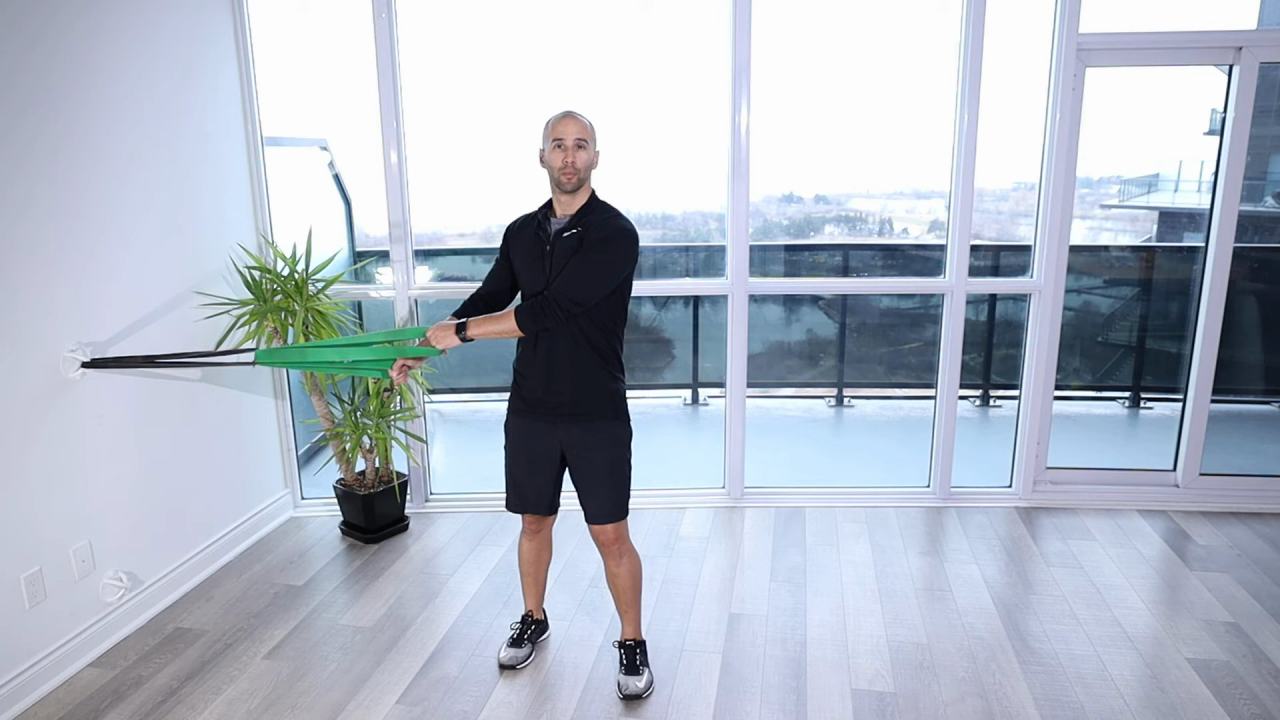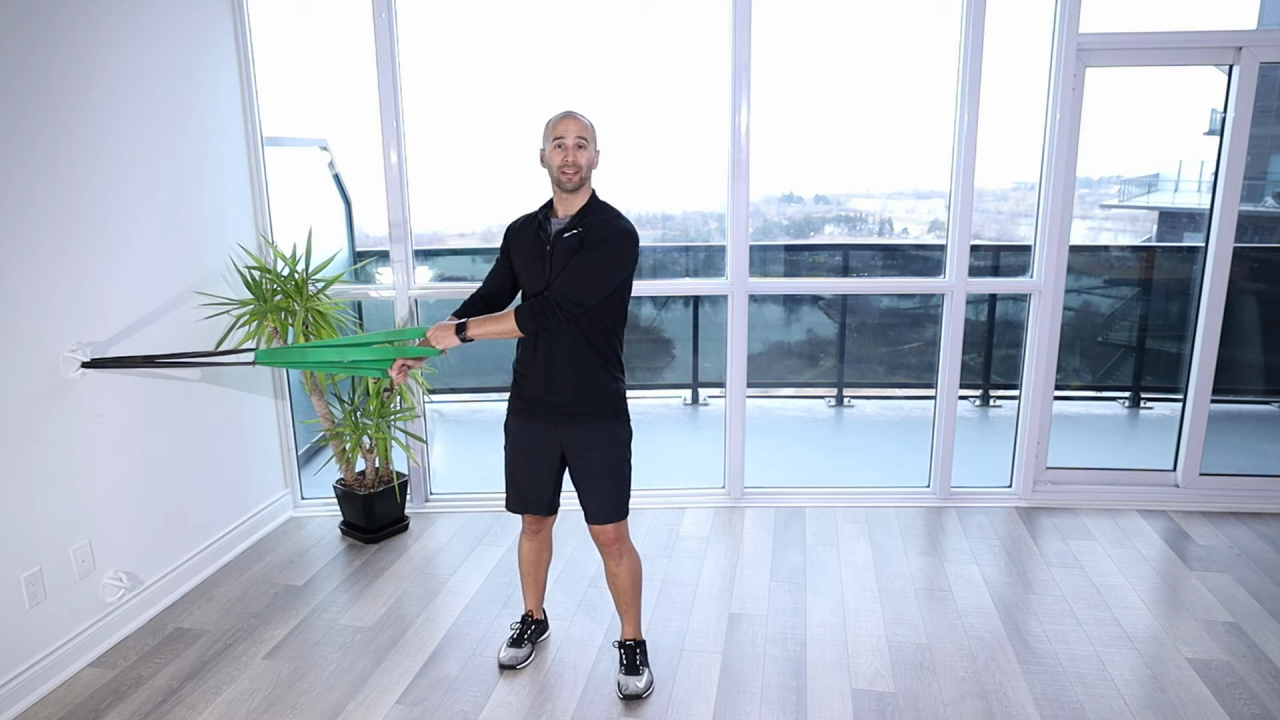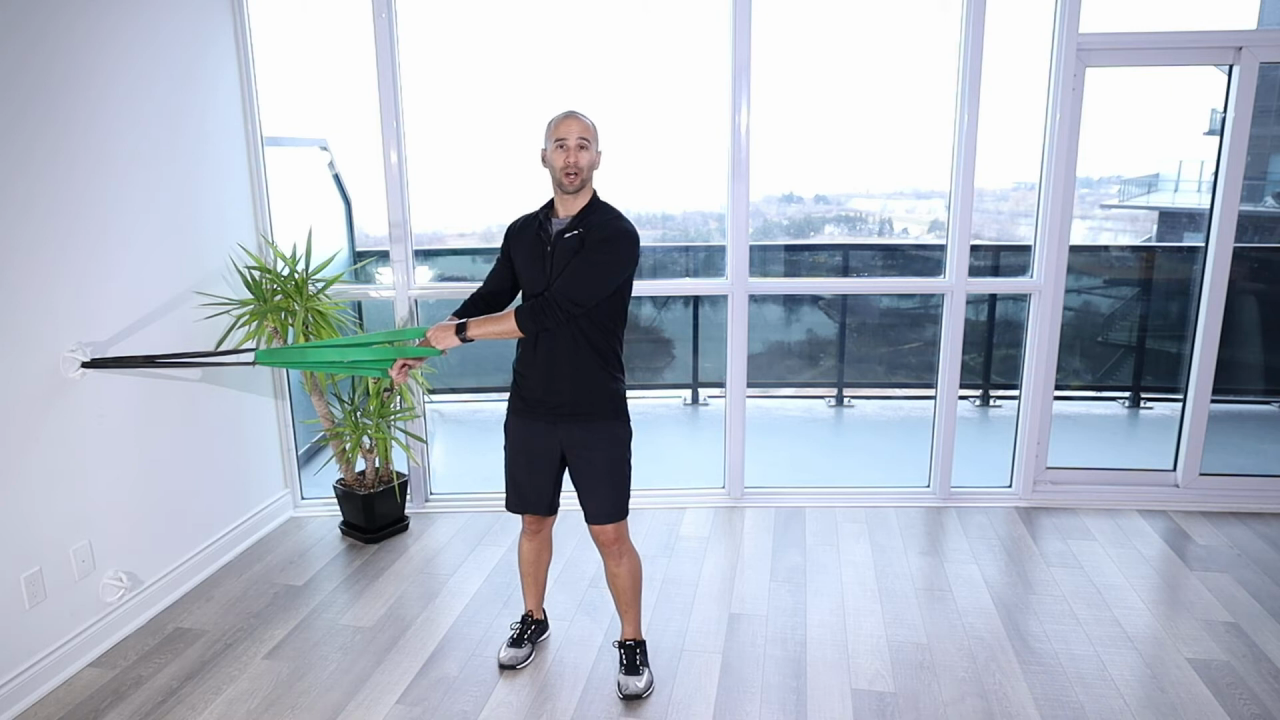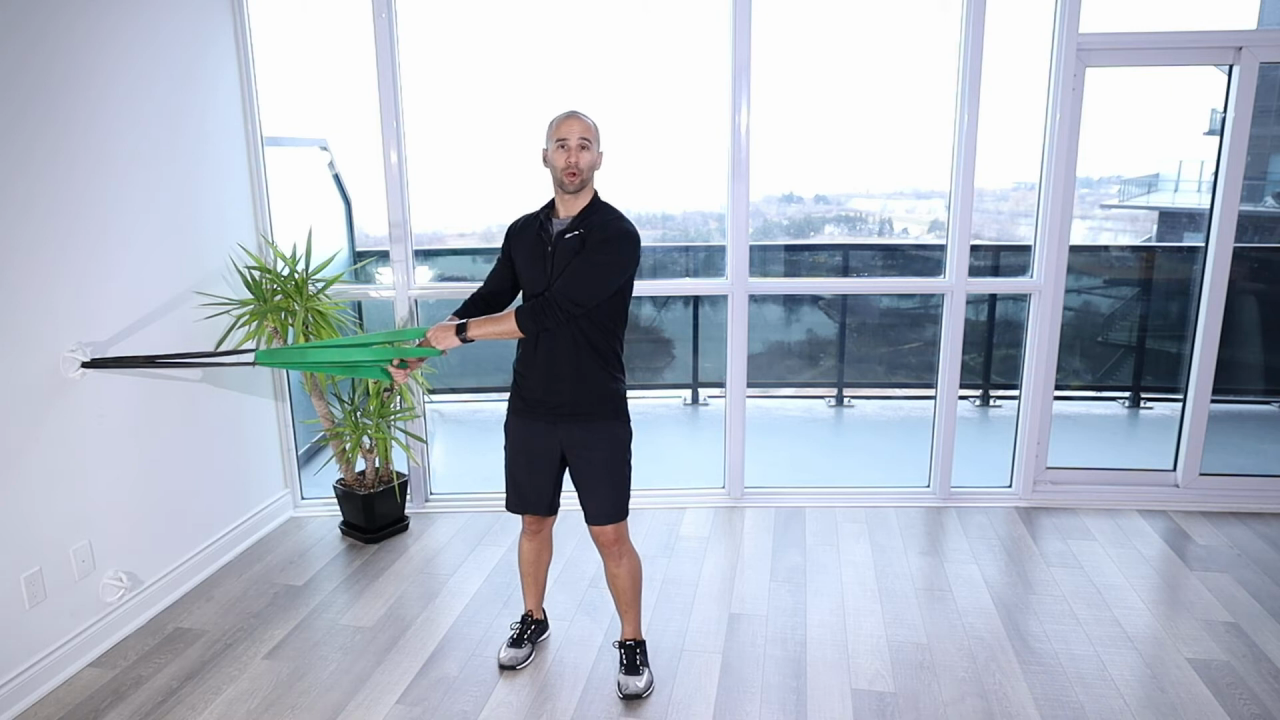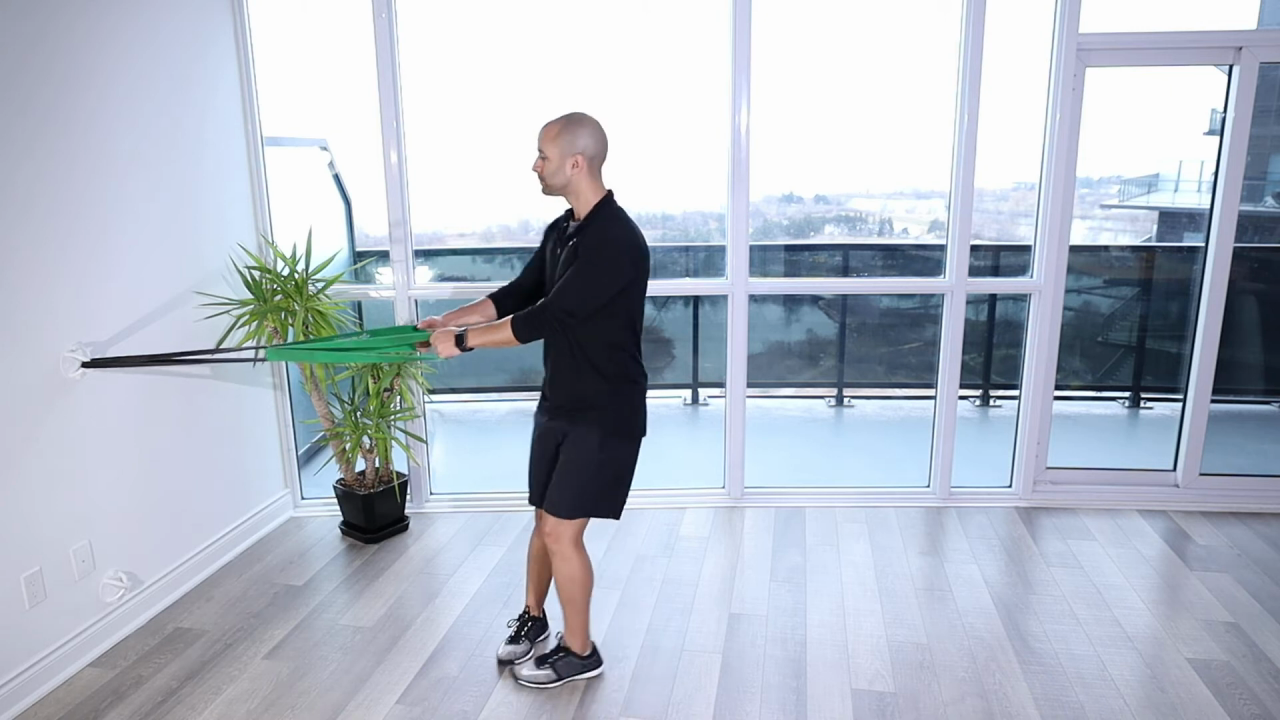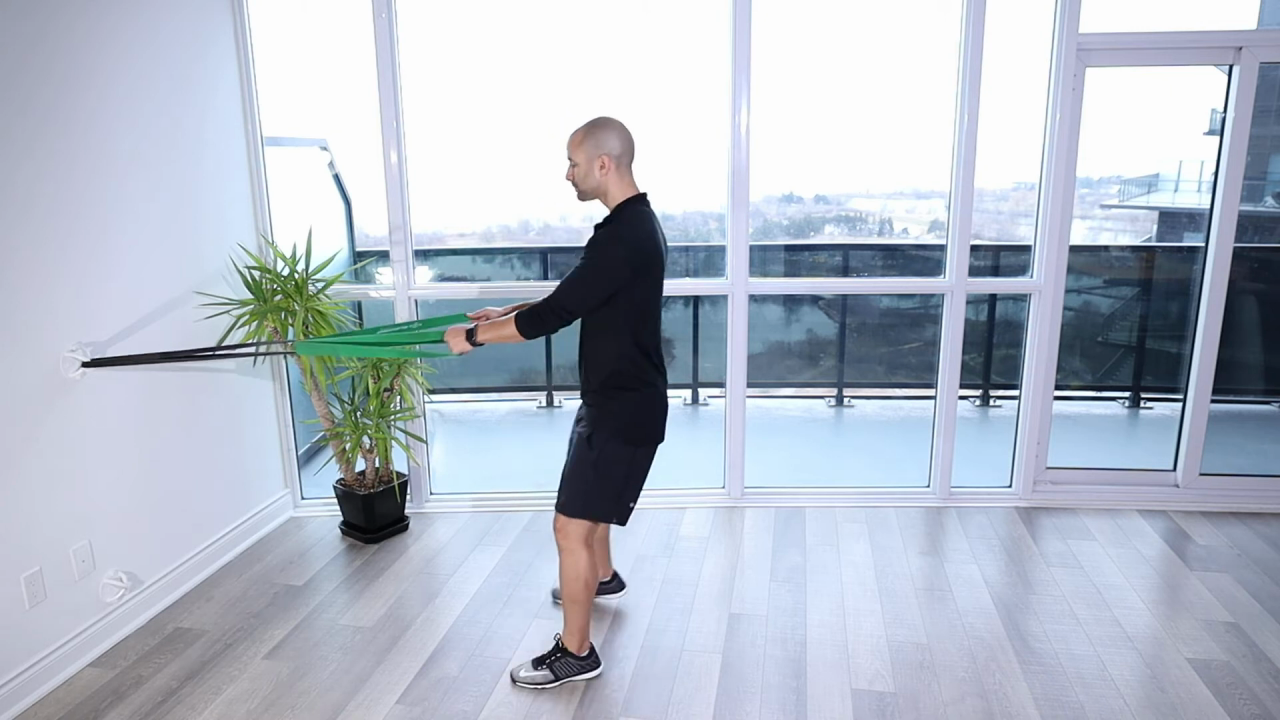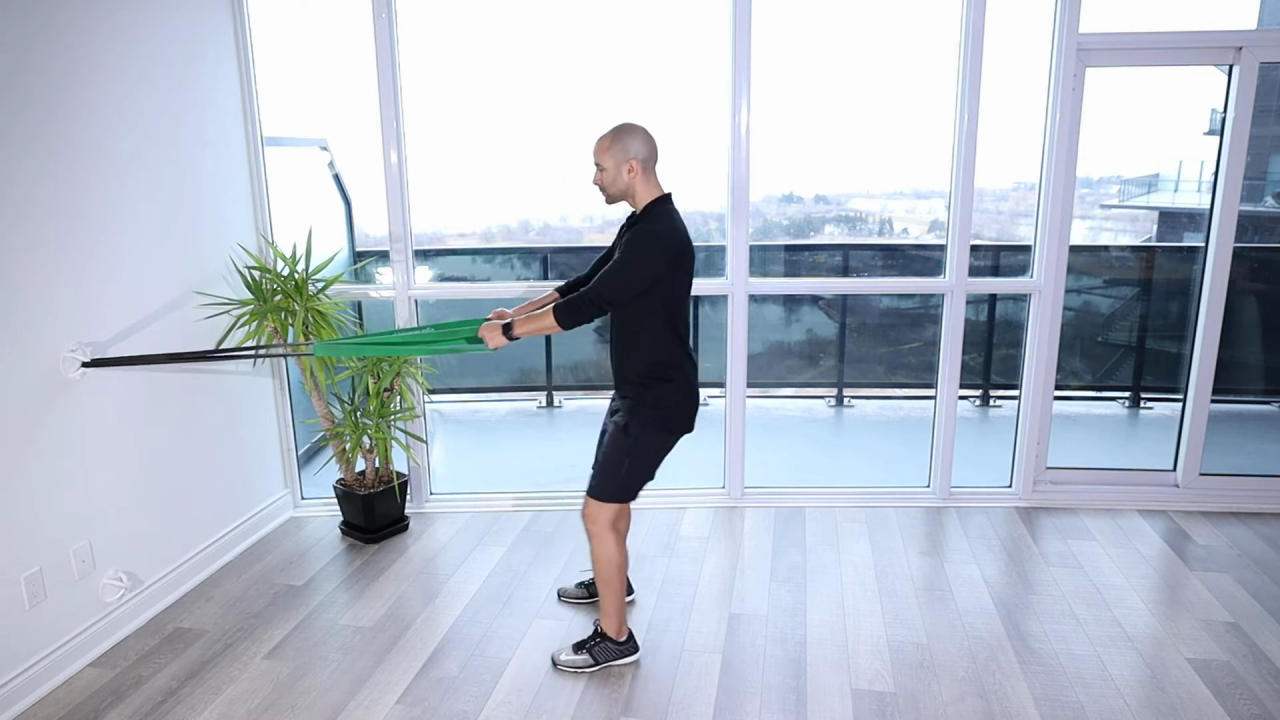
dt=0.4s
person 1, frame 1
left shoulder: (614, 233)
right shoulder: (521, 233)
left elbow: (550, 310)
right elbow: (488, 298)
left wrist: (462, 331)
right wrist: (422, 350)
left hip: (597, 416)
right hip: (531, 411)
left knee: (611, 536)
right knee: (534, 522)
left ankle: (632, 643)
right ankle: (533, 620)
person 1, frame 2
left shoulder: (614, 233)
right shoulder: (521, 232)
left elbow: (550, 309)
right elbow: (488, 298)
left wrist: (462, 331)
right wrist: (422, 350)
left hip: (597, 416)
right hip: (531, 412)
left knee: (611, 536)
right knee: (534, 522)
left ankle: (632, 644)
right ankle: (533, 619)
person 1, frame 3
left shoulder: (615, 234)
right shoulder: (522, 233)
left elbow: (550, 311)
right elbow: (488, 298)
left wrist: (460, 331)
right wrist: (426, 348)
left hip: (597, 415)
right hip: (531, 410)
left knee: (611, 536)
right knee: (534, 522)
left ankle: (632, 644)
right ankle: (533, 620)
person 1, frame 4
left shoulder: (616, 234)
right shoulder: (523, 232)
left elbow: (550, 311)
right elbow: (489, 298)
left wrist: (461, 332)
right wrist: (426, 347)
left hip: (597, 414)
right hip: (531, 410)
left knee: (611, 537)
right knee: (534, 522)
left ankle: (632, 644)
right ankle: (533, 619)
person 1, frame 5
left shoulder: (618, 240)
right shoulder: (560, 230)
left elbow: (547, 318)
right elbow: (520, 293)
left wrist: (463, 340)
right wrist: (449, 320)
left hip: (607, 414)
right hip: (559, 405)
left knee: (560, 530)
right knee: (546, 519)
left ankle: (579, 650)
right ankle: (532, 618)
person 1, frame 6
left shoulder: (623, 238)
right shoulder: (631, 225)
left elbow: (557, 313)
right elbow: (571, 296)
left wrist: (475, 336)
right wrist: (502, 313)
left hip: (624, 409)
right hip: (610, 398)
left knee: (571, 526)
right knee: (582, 506)
left ankle: (576, 652)
right ankle: (603, 577)
person 1, frame 7
left shoulder: (659, 235)
right shoulder: (641, 226)
left elbow: (591, 304)
right elbow: (584, 282)
left wrist: (510, 332)
right wrist: (518, 311)
left hip: (657, 400)
right hip: (639, 391)
left knee: (598, 511)
right knee: (613, 491)
left ankle: (615, 636)
right ankle: (613, 580)
